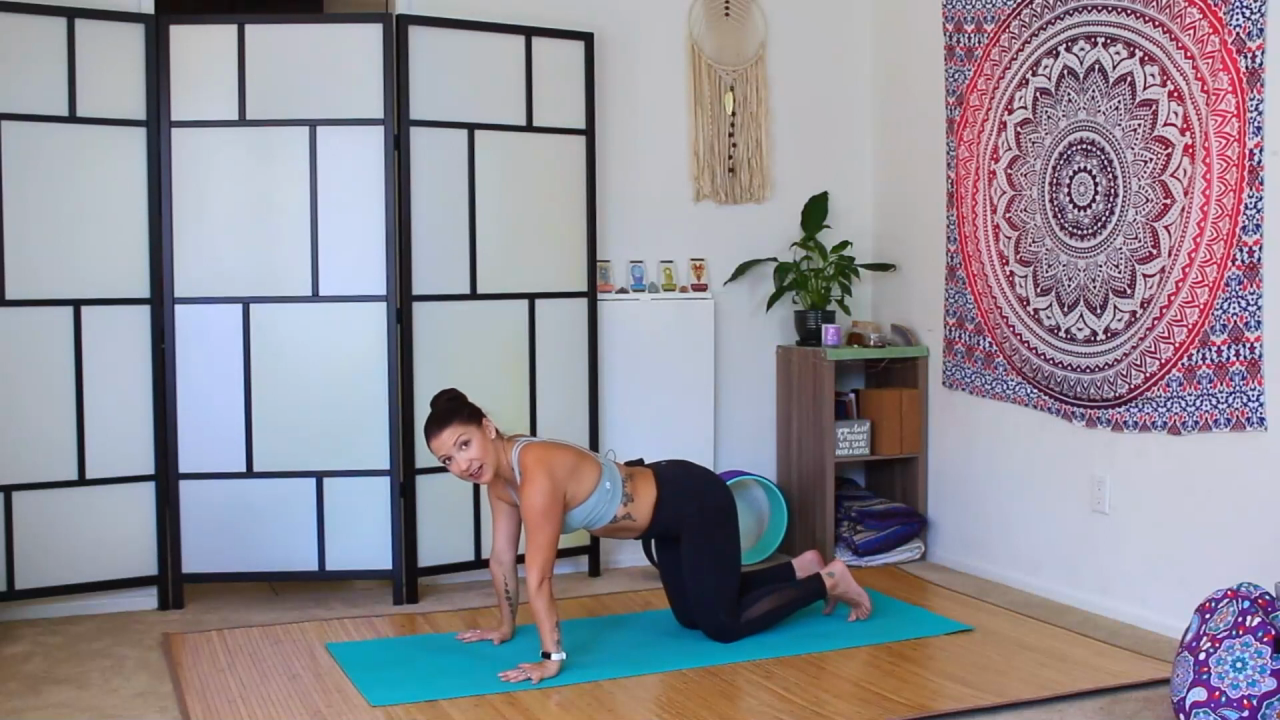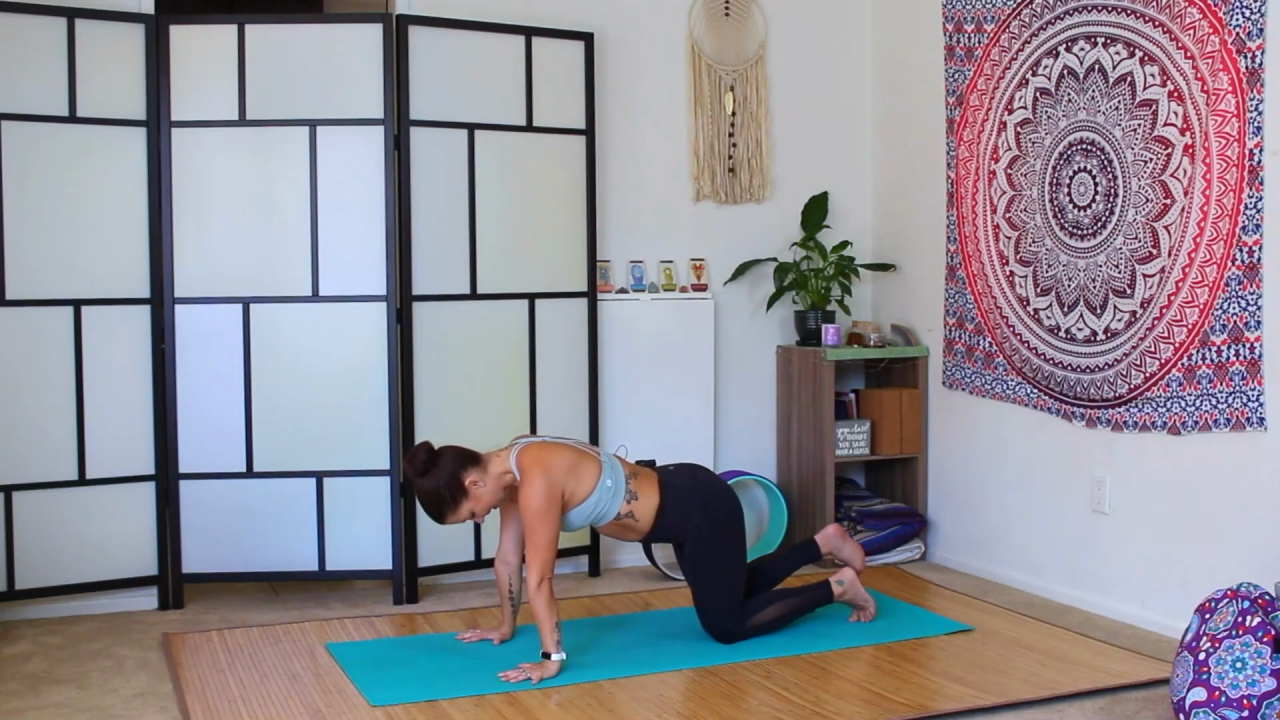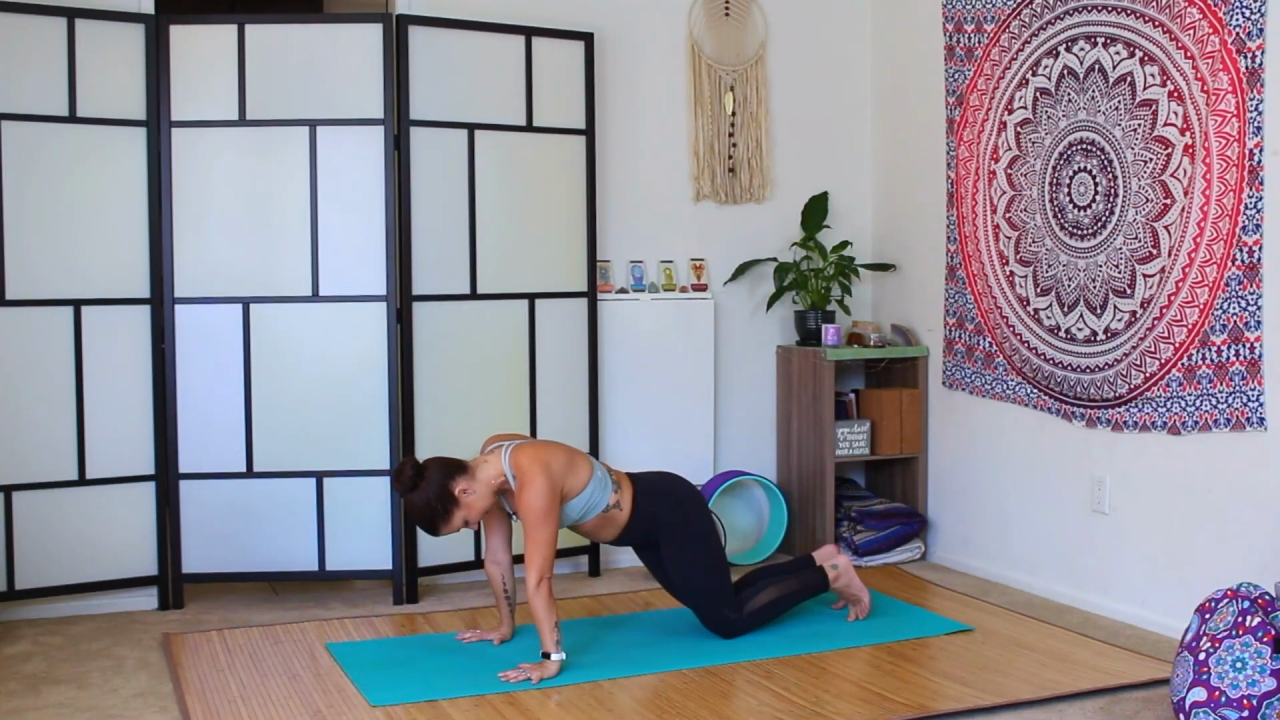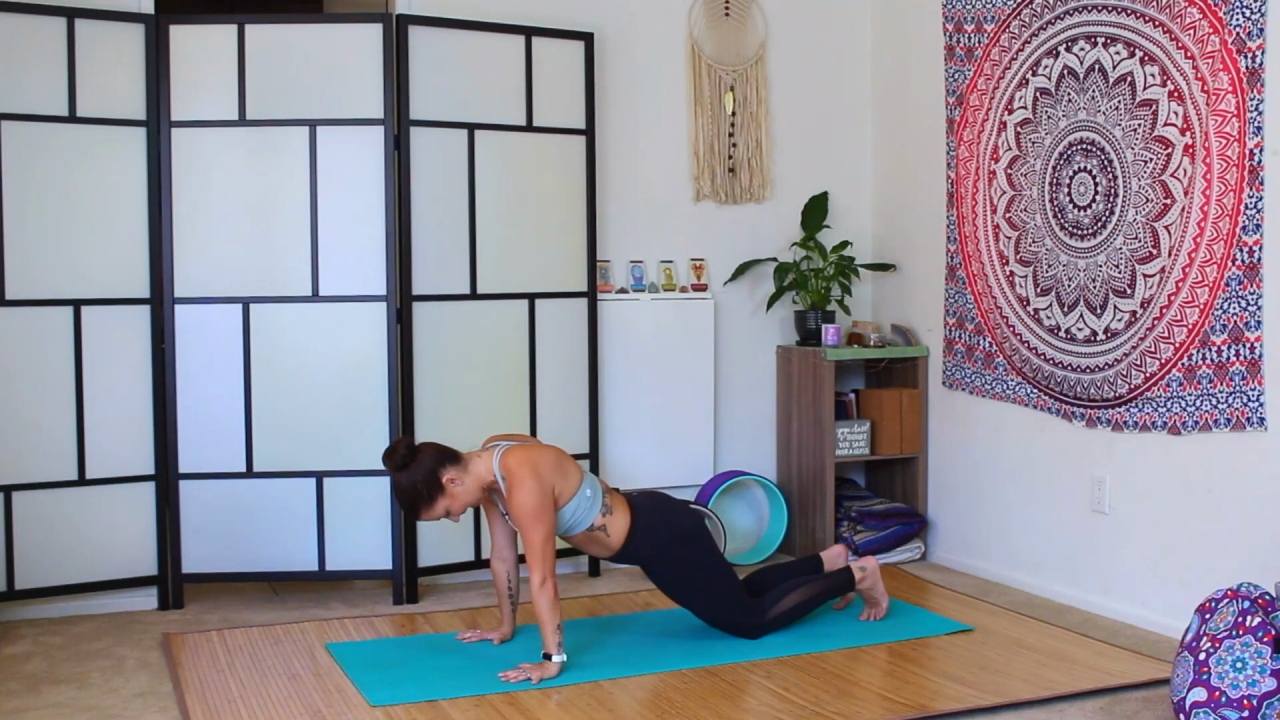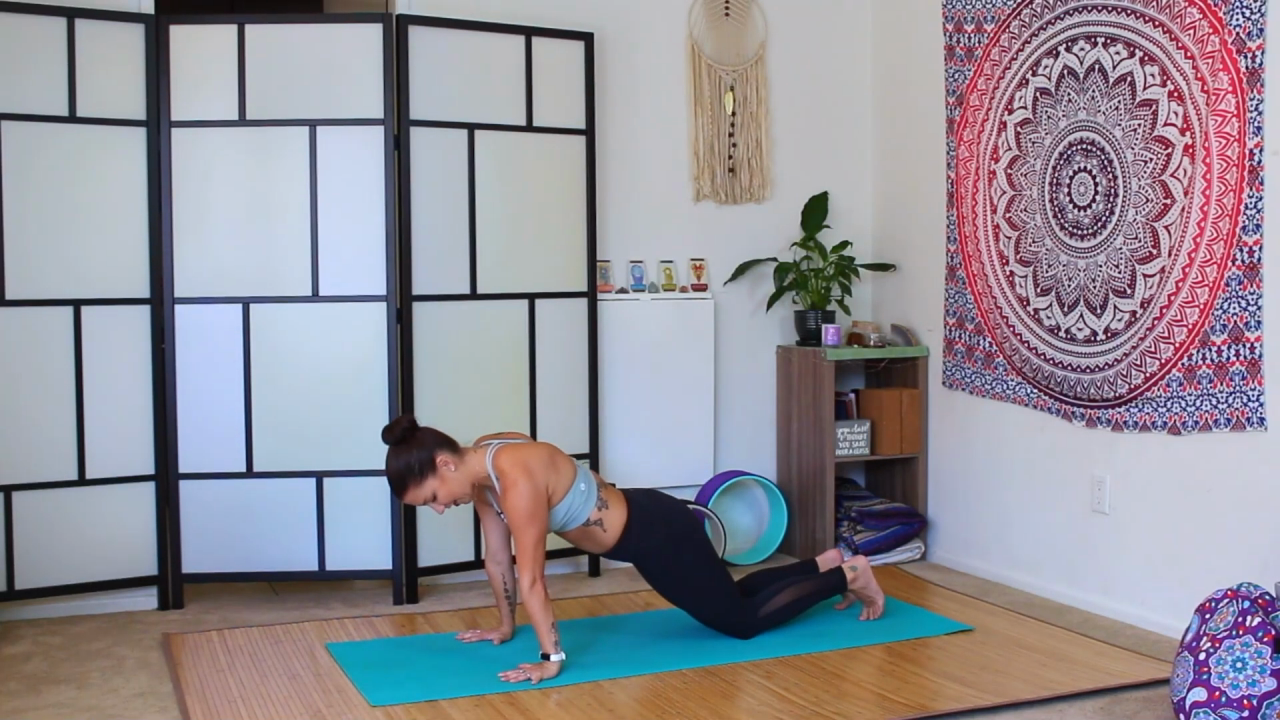
dt=1s
person 1, frame 1
left shoulder: (537, 471)
right shoulder: (500, 472)
left elbow: (538, 576)
right elbow: (502, 557)
left wrist: (552, 657)
right wrist: (505, 625)
left hip: (697, 503)
right hip: (671, 505)
left knee: (722, 625)
right knee: (691, 615)
left ankle: (828, 580)
right ankle: (801, 568)
person 1, frame 2
left shoulder: (535, 478)
right shoulder: (509, 468)
left elbow: (538, 577)
right elbow: (508, 557)
left wrist: (552, 659)
right wrist: (505, 626)
left hip: (703, 507)
right hip: (679, 498)
left knee: (726, 626)
right knee: (728, 592)
left ankle: (838, 585)
right ankle: (824, 543)
person 1, frame 3
left shoulder: (531, 477)
right shoulder: (487, 467)
left elbow: (538, 577)
right elbow: (497, 558)
left wrist: (552, 658)
right wrist: (505, 625)
left hip: (669, 509)
right hip: (641, 522)
left knee: (729, 620)
right knee: (716, 602)
left ankle: (832, 572)
right ankle: (816, 558)
person 1, frame 4
left shoulder: (522, 478)
right shoulder: (487, 465)
left elbow: (541, 576)
right elbow: (502, 556)
left wrist: (552, 658)
right wrist: (505, 625)
left hip: (662, 533)
right hip: (642, 523)
left knee: (751, 621)
right knee: (733, 596)
left ankle: (857, 574)
right ankle: (827, 561)
person 1, frame 5
left shoulder: (515, 477)
right shoulder: (480, 465)
left elbow: (531, 578)
right elbow: (498, 558)
left wrist: (552, 659)
right wrist: (505, 626)
left hip: (657, 533)
right hip: (638, 525)
left knee: (742, 622)
right knee: (725, 600)
left ankle: (848, 575)
right ankle: (823, 564)
